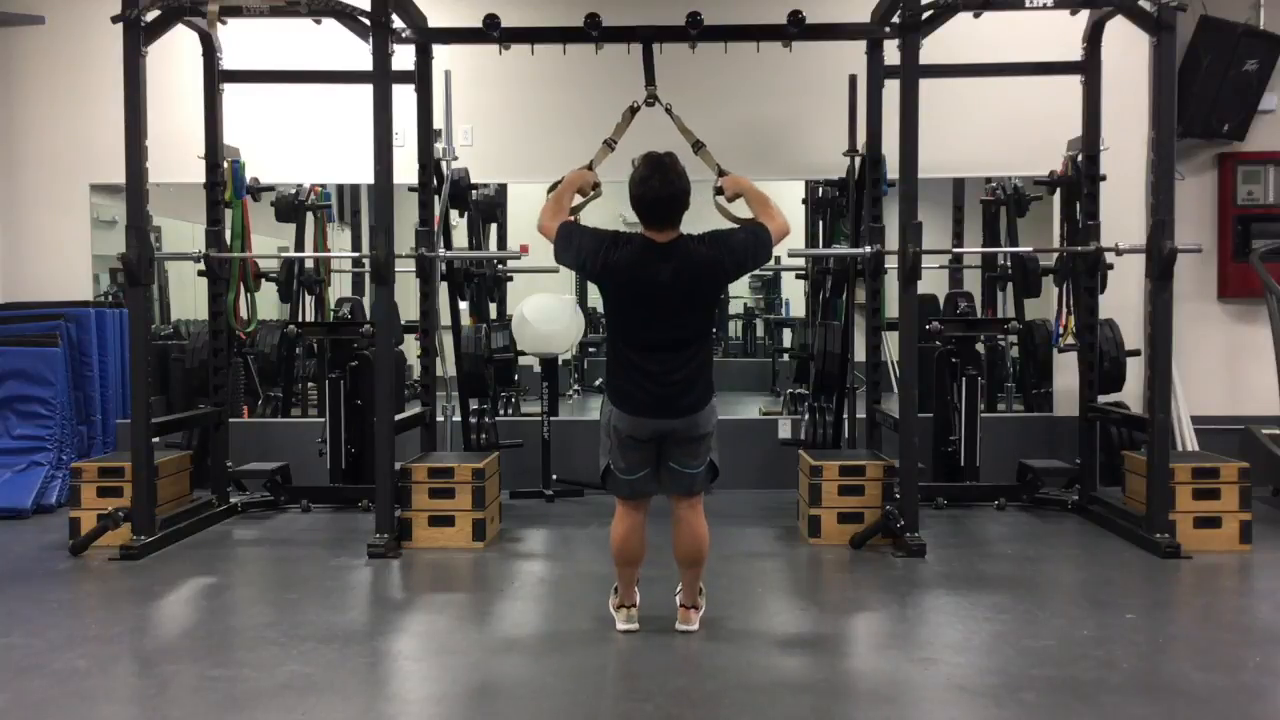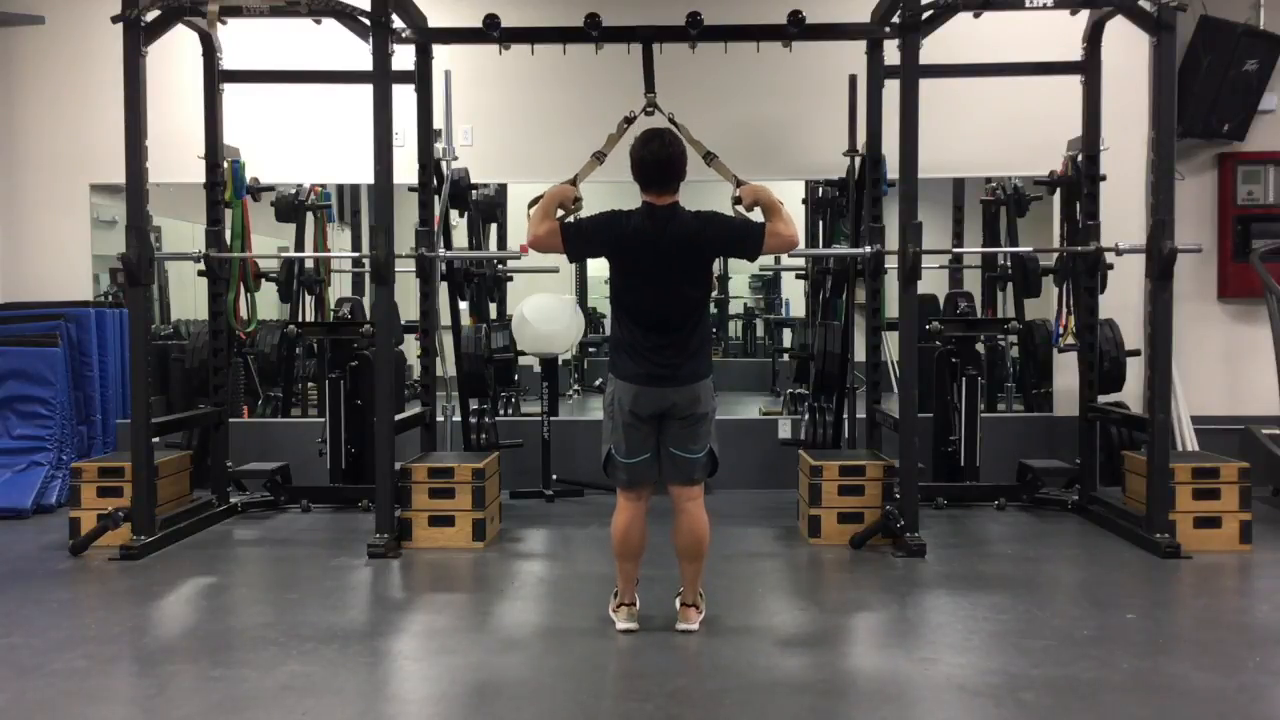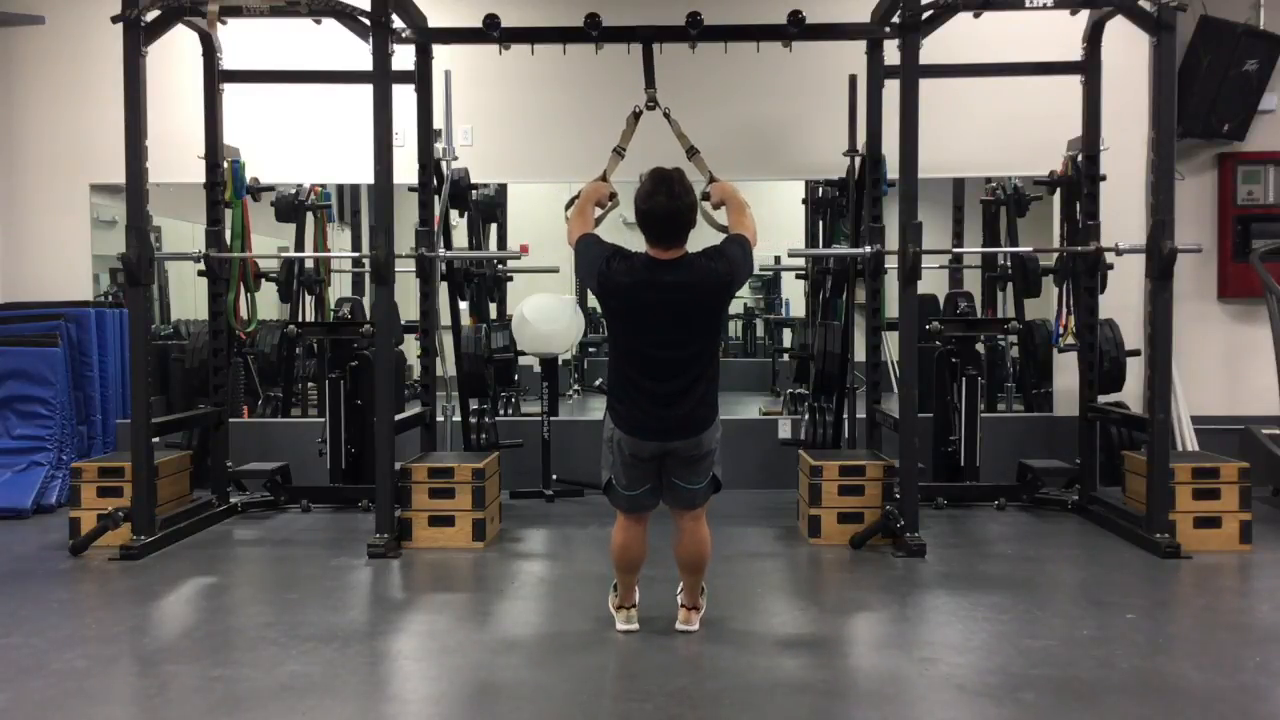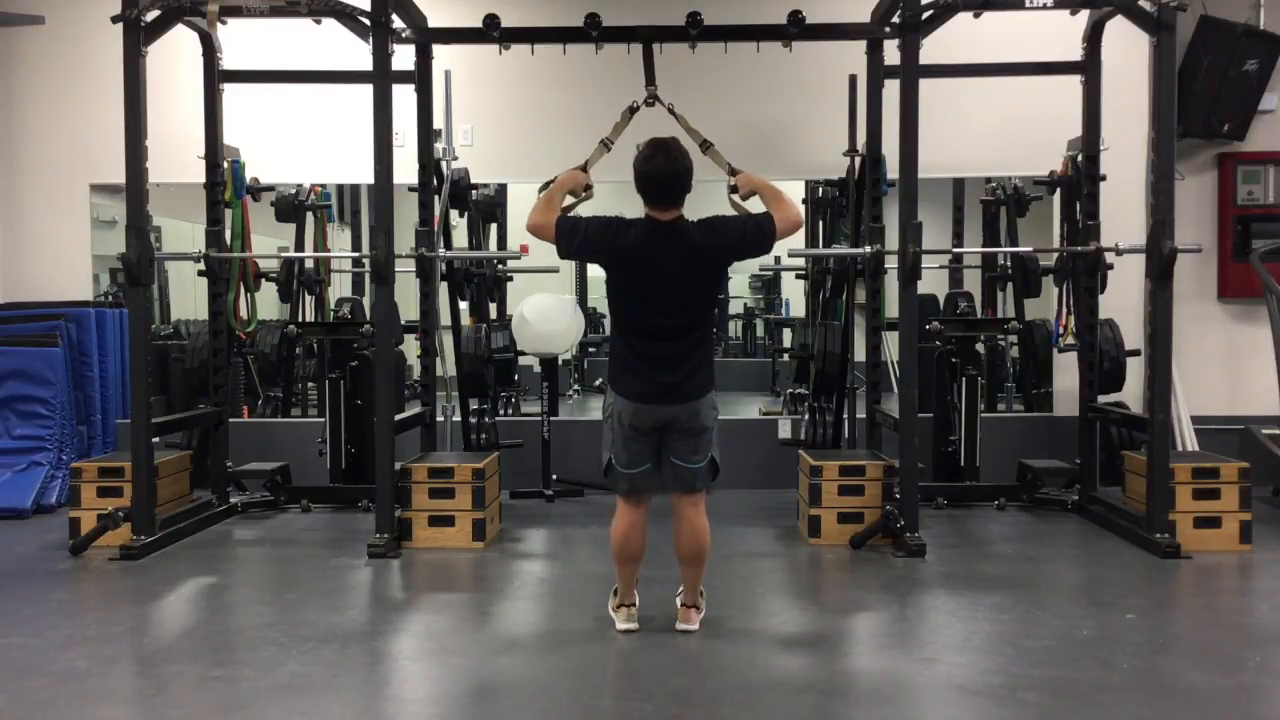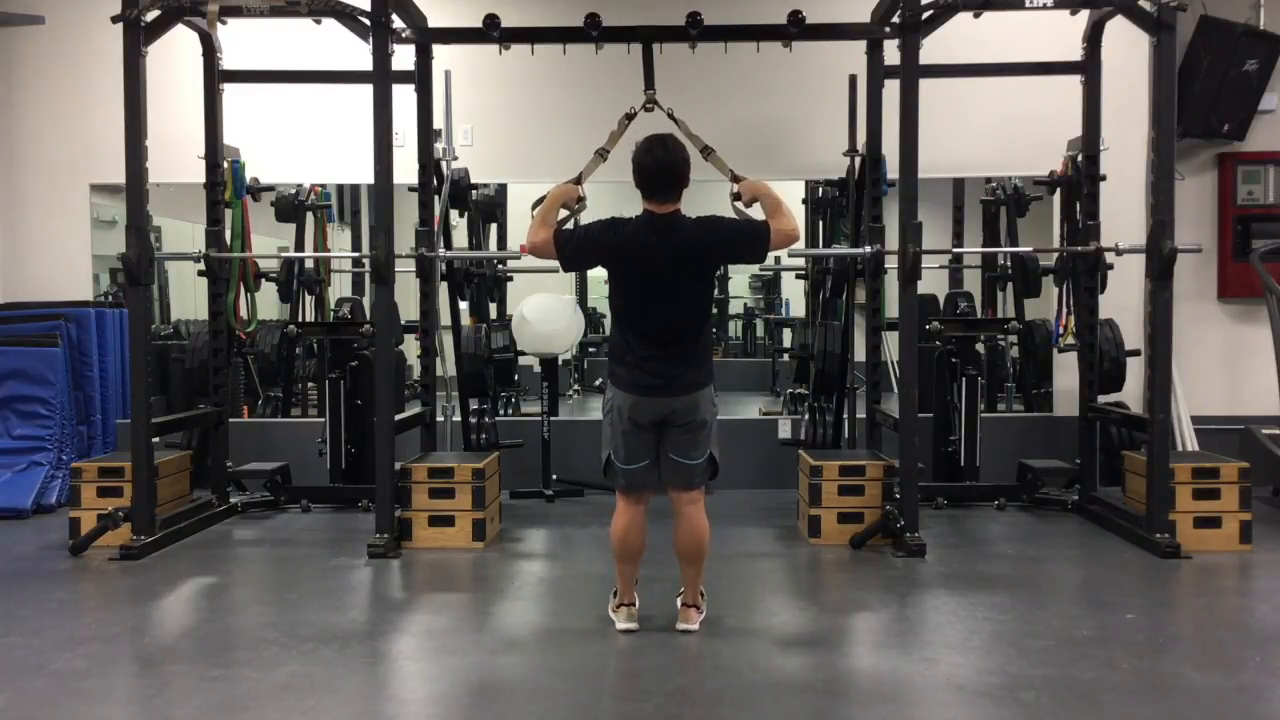
dt=1s
person 1, frame 1
left shoulder: (610, 256)
right shoulder: (713, 256)
left elbow: (549, 222)
right elbow: (776, 225)
left wrist: (573, 181)
right wrist: (743, 186)
left hip: (628, 407)
right hip: (692, 407)
left knee: (630, 507)
right knee: (689, 506)
left ankle: (625, 603)
right ankle: (690, 604)
person 1, frame 2
left shoulder: (616, 229)
right shoulder: (706, 229)
left elbow: (538, 235)
right elbow: (786, 236)
left wrist: (554, 196)
right wrist: (763, 196)
left hip: (631, 384)
right hip: (691, 384)
left knee: (631, 497)
right knee: (689, 496)
left ankle: (625, 602)
right ankle: (690, 603)
person 1, frame 3
left shoulder: (613, 275)
right shoulder: (717, 274)
left elbow: (578, 230)
right elbow: (745, 229)
left wrist: (590, 196)
right wrist: (729, 195)
left hip: (630, 424)
right hip: (695, 425)
left knee: (631, 517)
right knee: (691, 516)
left ankle: (625, 604)
right ankle: (690, 605)
person 1, frame 4
left shoulder: (614, 239)
right shoulder: (714, 239)
left elbow: (538, 221)
right elbow: (791, 217)
left wrist: (564, 182)
right wrist: (758, 184)
left hip: (631, 396)
right hip: (692, 397)
left knee: (631, 502)
right knee: (690, 502)
left ankle: (625, 603)
right ankle: (691, 604)
person 1, frame 5
left shoulder: (614, 237)
right shoulder: (710, 236)
left elbow: (538, 242)
right elbow: (787, 231)
left wrist: (556, 197)
right wrist: (761, 191)
left hip: (630, 390)
right hip: (691, 391)
left knee: (631, 500)
right knee: (689, 500)
left ankle: (625, 603)
right ankle: (691, 604)
